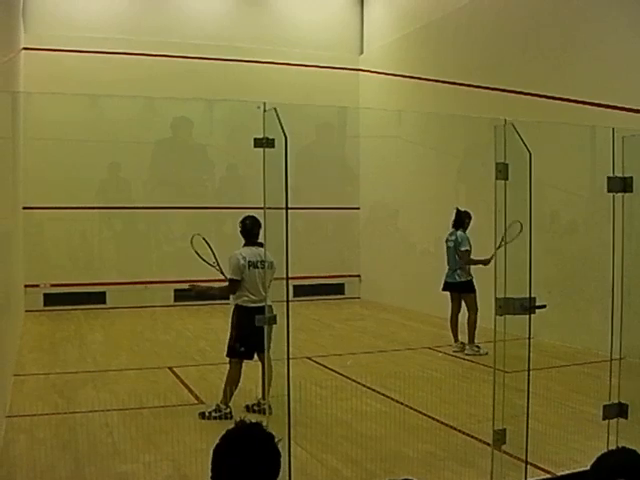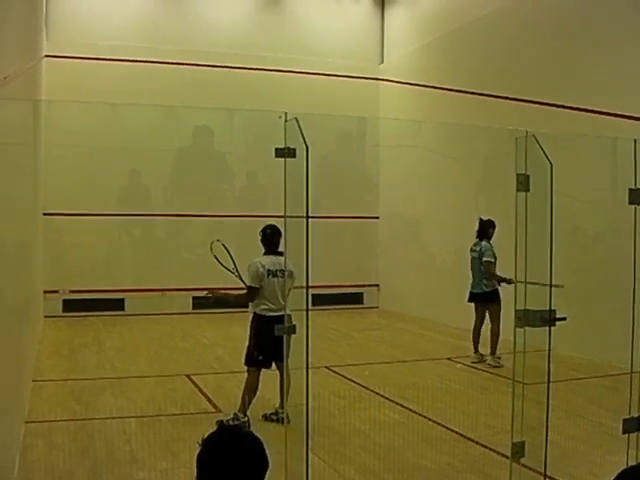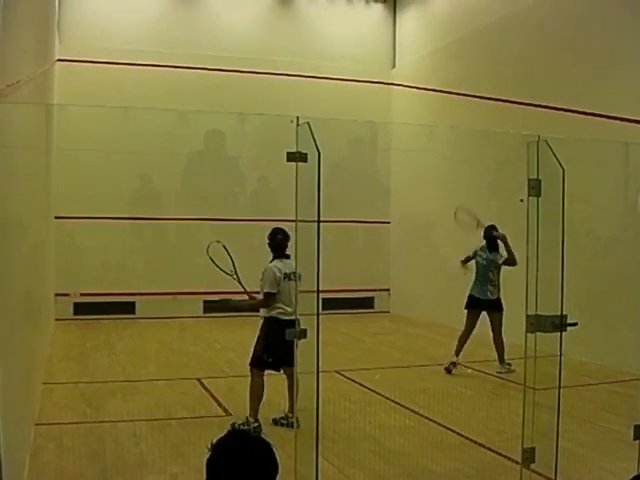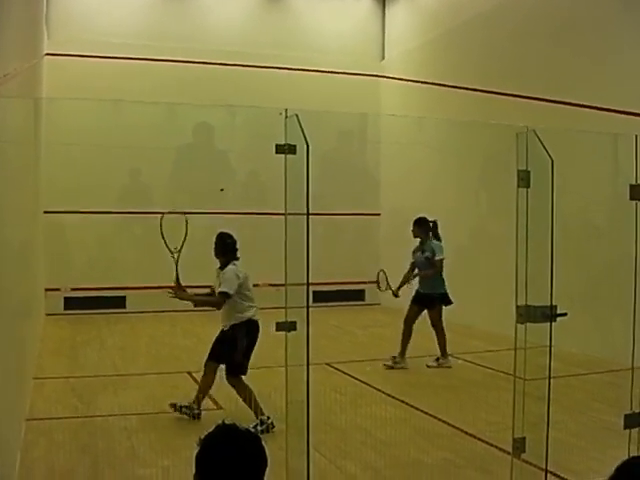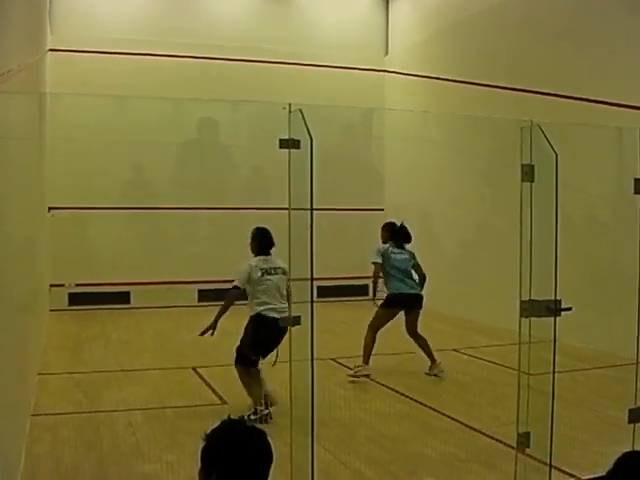
dt=0.7s
person 1, frame 1
left shoulder: (238, 257)
right shoulder: (268, 256)
left elbow: (232, 289)
right elbow: (265, 285)
left wrist: (205, 289)
left hip: (245, 312)
right hip: (263, 310)
left knee: (236, 361)
right knee: (265, 356)
left ankle: (224, 406)
right ankle: (264, 402)
person 1, frame 2
left shoulder: (258, 264)
right shoulder: (288, 265)
left elbow: (251, 297)
right elbow: (285, 294)
left wrist: (223, 296)
left hip: (264, 320)
right hip: (282, 319)
left knee: (254, 369)
right knee: (283, 366)
left ankle: (242, 415)
right ankle: (282, 411)
person 1, frame 3
left shoulder: (272, 269)
right shoulder: (294, 267)
left elbow: (267, 303)
left wrist: (239, 304)
right wrist: (257, 300)
left hip: (275, 323)
right hip: (291, 322)
left knee: (257, 370)
right knee: (290, 370)
left ankle: (253, 420)
right ankle: (291, 416)
person 1, frame 4
left shoulder: (232, 272)
right shoulder: (223, 272)
left elbow: (219, 302)
right elbow: (212, 297)
left wrist: (186, 298)
right wrist: (188, 294)
left hip: (245, 327)
right hip: (231, 326)
left knee: (233, 377)
right knee: (210, 365)
left ankle: (264, 420)
right ankle: (194, 407)
person 1, frame 5
left shoulder: (251, 266)
right shoulder: (281, 266)
left elbow: (233, 296)
right elbow: (287, 293)
left wrist: (215, 321)
right wrist: (286, 315)
left hip: (262, 320)
right hip: (280, 323)
left knee: (243, 366)
right knee: (246, 362)
left ankle: (262, 408)
right ankle: (264, 396)
person 2, frame 1
left shoulder: (450, 236)
right shoulder: (463, 237)
right elbow: (466, 260)
right wrist: (483, 261)
left hip: (451, 278)
right hip: (463, 279)
left knee: (455, 310)
right knee: (473, 311)
left ankle: (457, 343)
right ankle: (471, 346)
person 2, frame 2
left shoulder: (474, 246)
right shoulder: (487, 247)
right elbow: (488, 271)
right wrist: (504, 279)
left hip: (476, 289)
right hip: (488, 290)
left knee: (478, 321)
right knee: (495, 323)
left ankle: (476, 354)
right ankle: (493, 357)
person 2, frame 3
left shoulder: (480, 250)
right shoulder: (494, 255)
left elbow: (466, 259)
right elbow: (513, 262)
left wrist: (464, 262)
right wrist: (506, 243)
left hip: (476, 295)
right hip: (491, 298)
left knee: (467, 329)
right knee: (497, 332)
left ankle: (454, 358)
right ankle: (502, 364)
person 2, frame 4
left shoulder: (435, 245)
right shoulder: (417, 249)
left elbow: (438, 270)
right elbow: (410, 271)
left wrist: (418, 274)
right wrist: (398, 288)
left hip: (436, 292)
right hip: (422, 291)
left knee: (436, 325)
right knee: (408, 321)
left ankle: (444, 358)
right ankle: (401, 358)
person 2, frame 5
left shoulder: (382, 250)
right shoulder: (409, 253)
left elbow: (376, 274)
right elbow: (422, 276)
left wrist: (374, 290)
left hip: (397, 295)
right hip: (414, 295)
left knee: (372, 329)
right knee: (413, 332)
left ankle: (364, 366)
right ankle: (435, 364)
